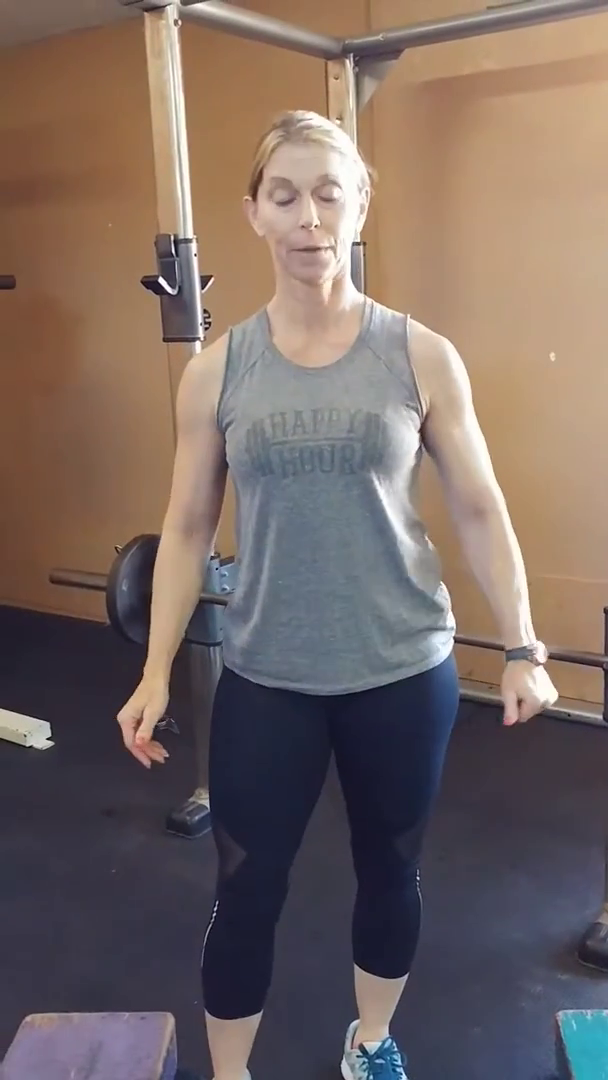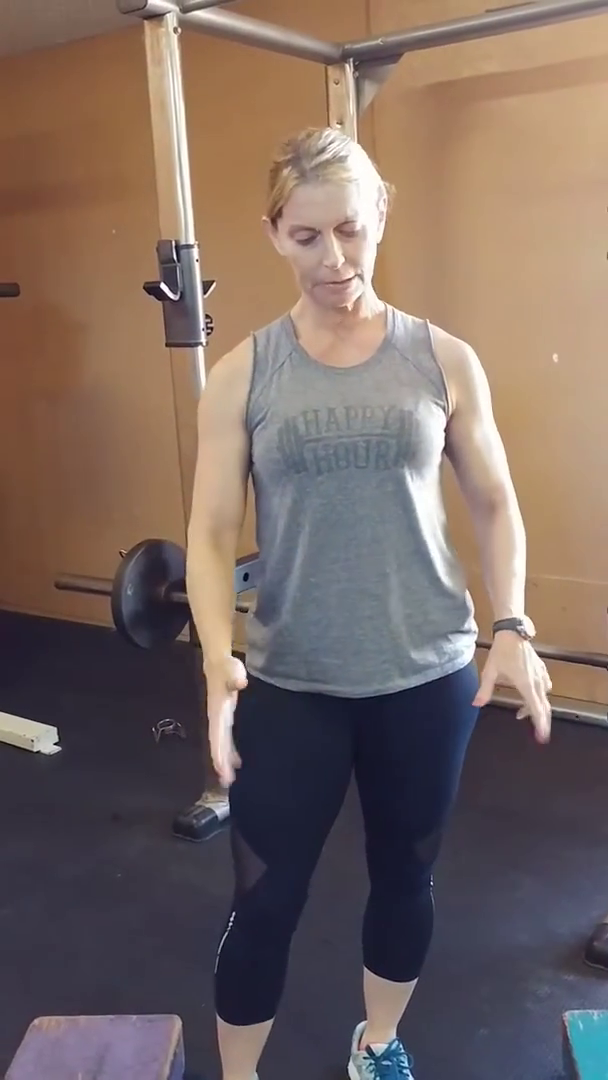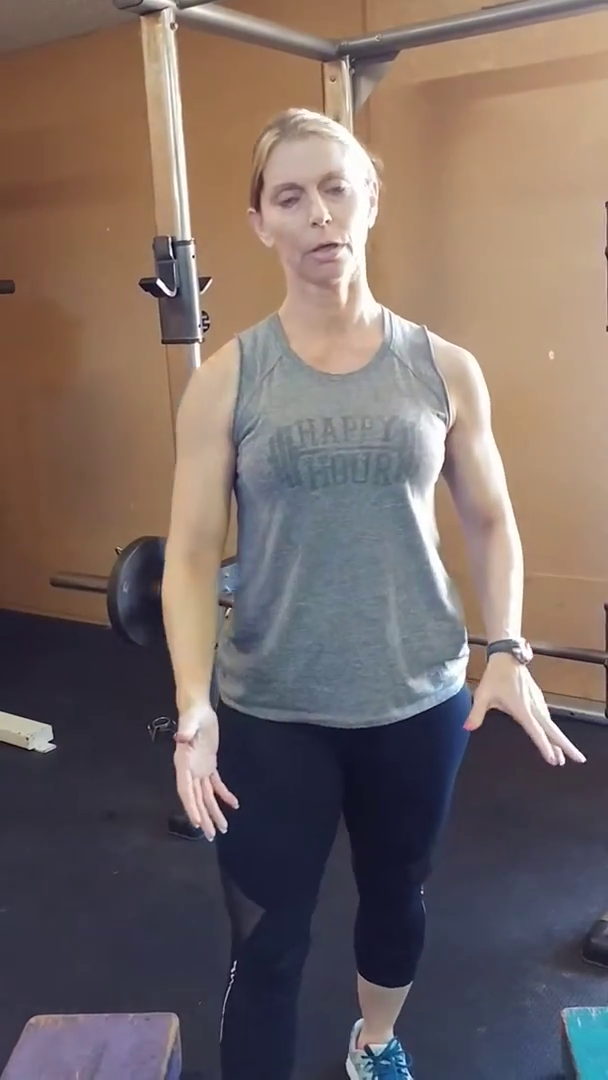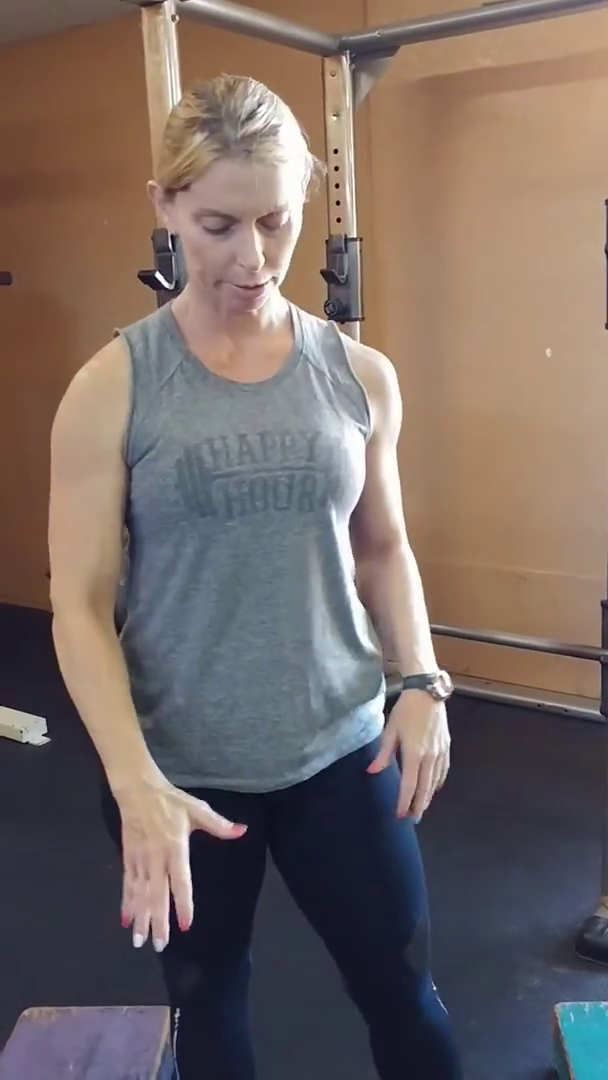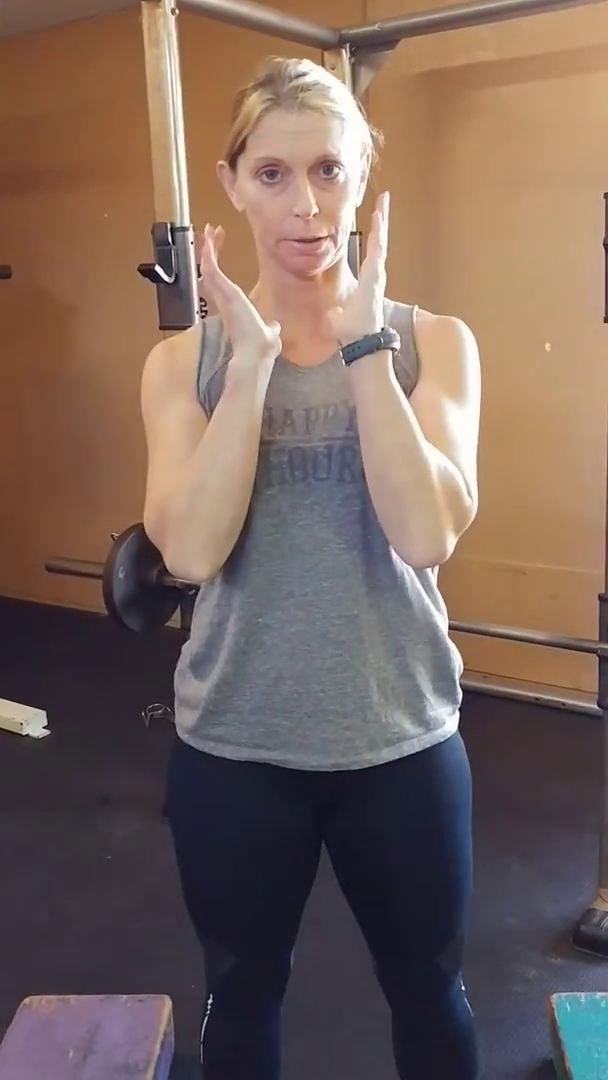
dt=1s
person 1, frame 1
left shoulder: (421, 356)
right shoulder: (217, 370)
left elbow: (479, 509)
right elbow: (187, 528)
left wrist: (522, 647)
right wrist: (156, 671)
left hip: (404, 673)
right hip: (265, 681)
left knee: (390, 871)
right knee: (247, 892)
person 1, frame 2
left shoulder: (445, 360)
right shoulder: (244, 372)
left elbow: (494, 506)
right elbow: (211, 535)
left wrist: (510, 627)
right wrist: (217, 659)
left hip: (428, 675)
right hip: (290, 684)
left knee: (405, 875)
right knee: (265, 899)
person 1, frame 3
left shoulder: (446, 371)
right shoulder: (227, 380)
left elbow: (490, 524)
right elbow: (190, 555)
left wrist: (505, 650)
right wrist: (193, 702)
left hip: (419, 701)
right hip: (271, 712)
left knee: (396, 895)
right knee: (266, 948)
person 1, frame 4
left shoulder: (359, 374)
right shoulder: (111, 388)
right elbow: (79, 604)
left wrist: (419, 682)
right wrist: (139, 785)
left hip: (338, 750)
right hip: (181, 773)
left knee: (404, 996)
person 1, frame 5
left shoulder: (433, 342)
right shoulder: (185, 361)
left elbow: (429, 534)
right elbow: (191, 549)
left wrist: (363, 341)
right wrist: (251, 355)
left hip: (401, 739)
right hip: (233, 747)
left knee: (429, 991)
right knee: (242, 994)
